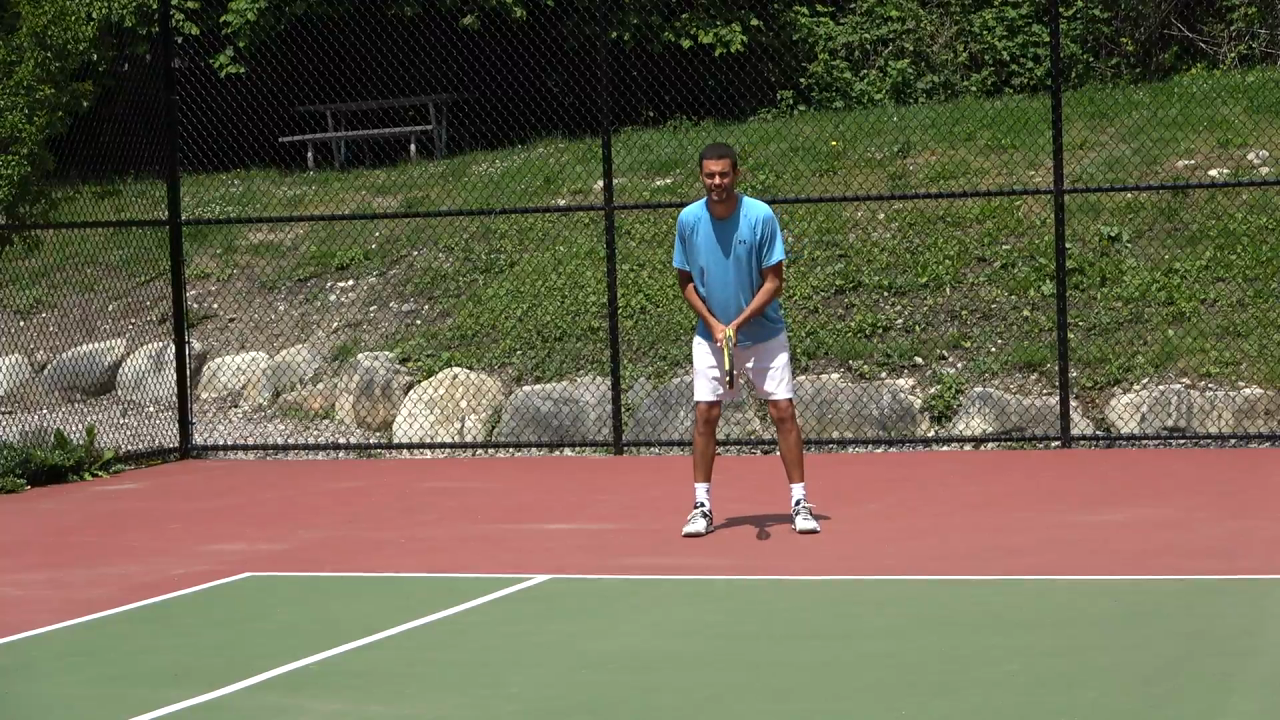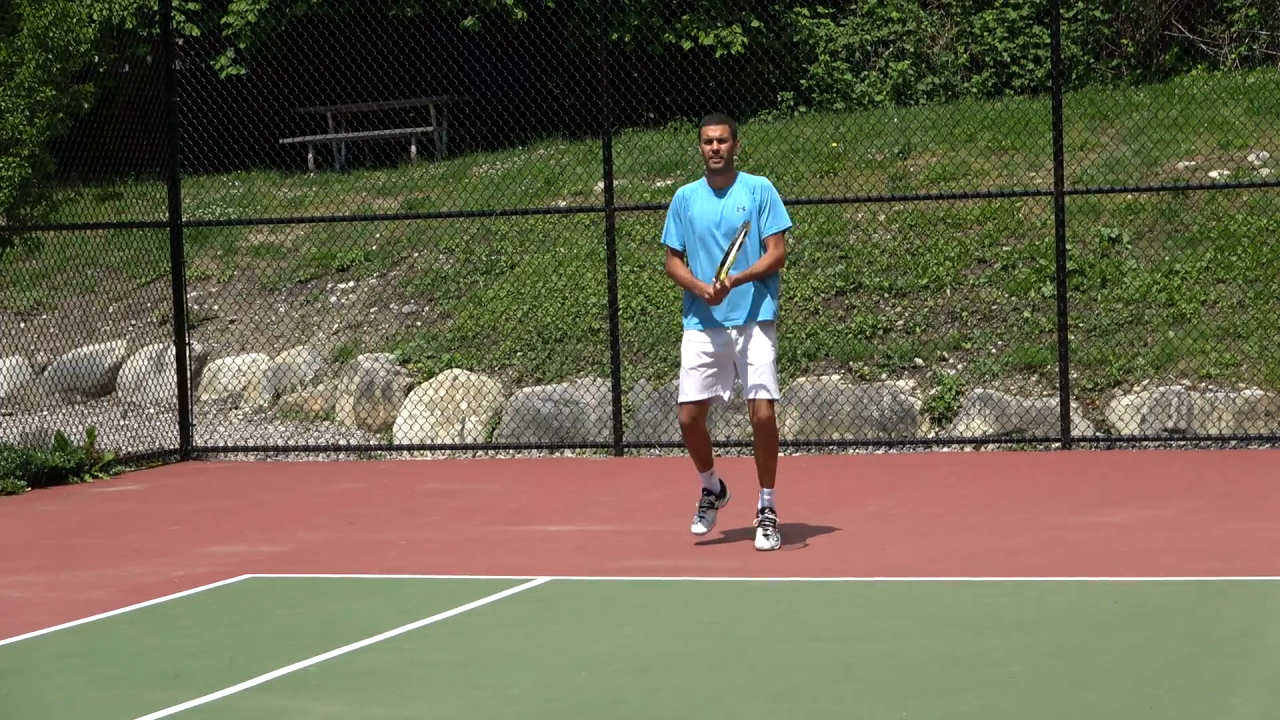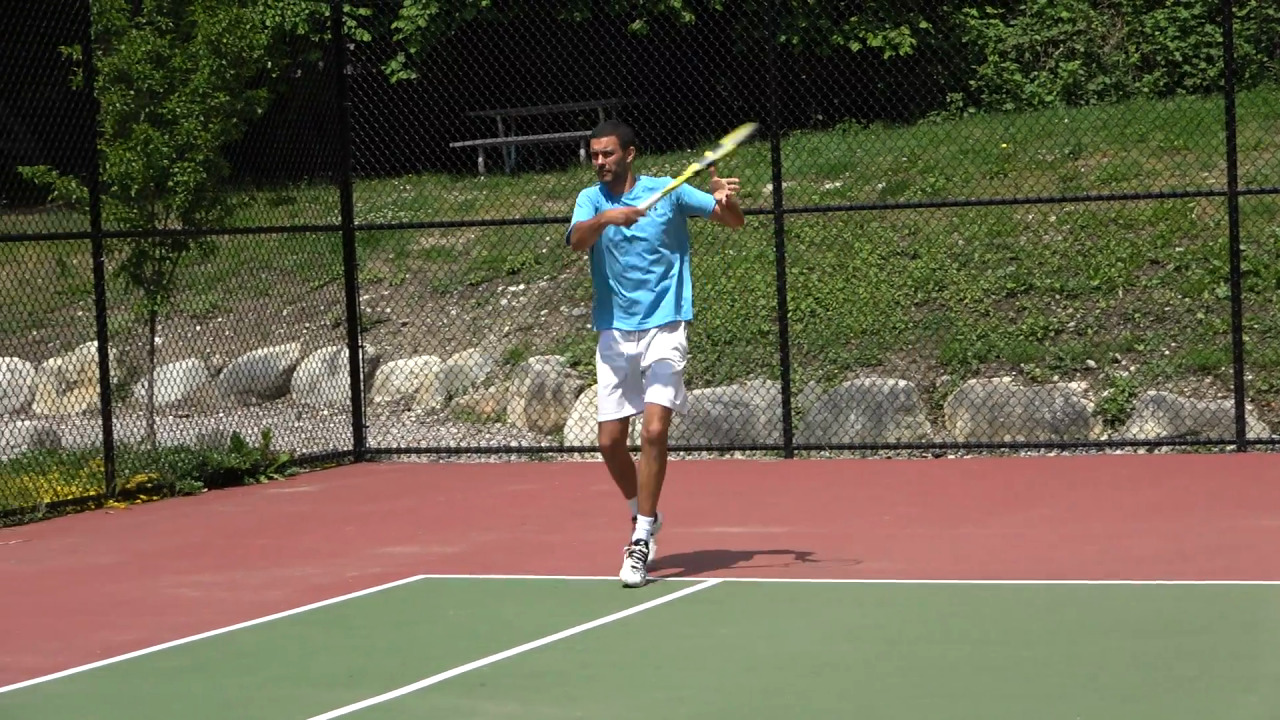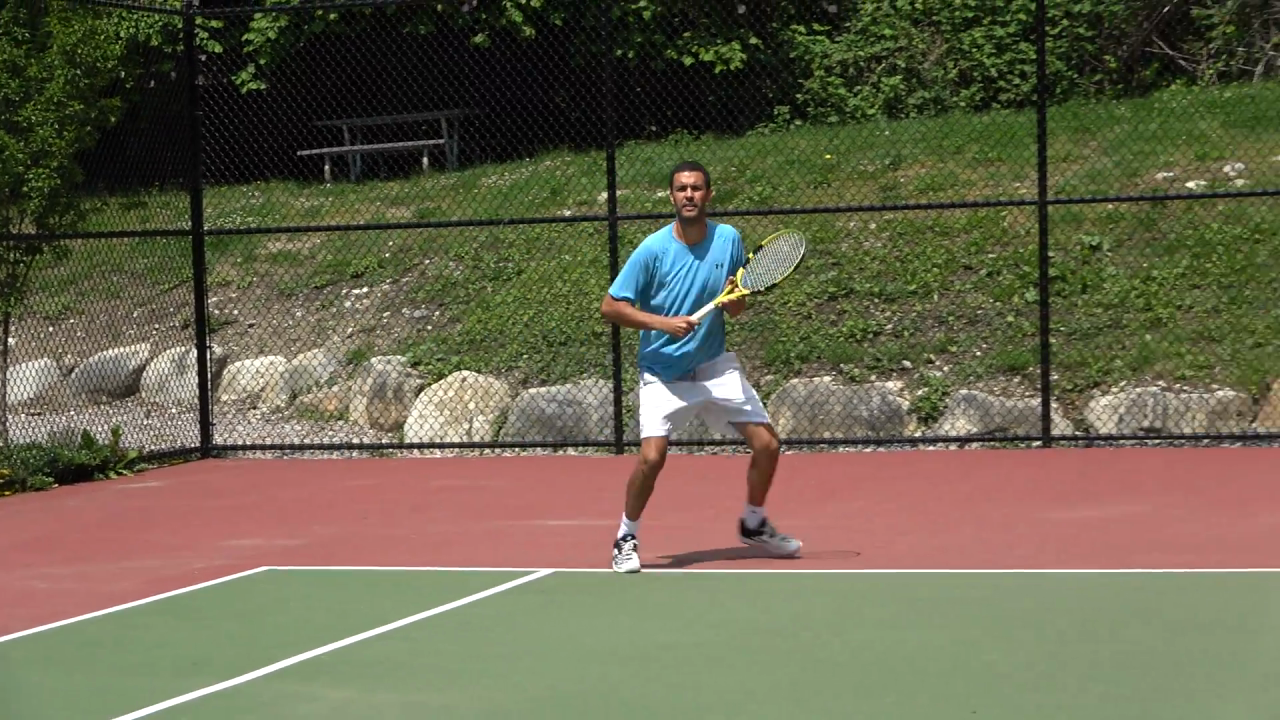
dt=1s
person 1, frame 1
left shoulder: (761, 216)
right shoulder: (688, 219)
left elbow: (773, 281)
right elbow: (685, 280)
left wrist: (737, 324)
right wrist: (712, 324)
left hip: (763, 334)
right hip: (710, 333)
left knee: (783, 411)
right knee: (705, 415)
left ankle: (799, 502)
right ankle: (702, 506)
person 1, frame 2
left shoulder: (760, 189)
right shoulder: (685, 197)
left elbow: (777, 253)
right elbow: (673, 261)
left wrist: (734, 280)
right wrist: (701, 288)
left hip: (752, 322)
right hip: (701, 325)
left knee: (763, 415)
right knee: (689, 417)
left ankle: (766, 510)
right ankle: (712, 488)
person 1, frame 3
left shoulder: (667, 190)
right shoulder: (589, 198)
left elbow: (734, 218)
right elbow: (577, 240)
left wrist: (729, 197)
right wrist: (605, 217)
left hip: (666, 331)
right hip: (616, 336)
left knee: (654, 431)
right knee: (609, 441)
left ankle: (642, 541)
right ankle: (643, 518)
person 1, frame 4
left shoulder: (729, 238)
right shoulder: (652, 250)
left elbow: (736, 307)
right elbow: (610, 307)
left wrist: (733, 300)
right wrist: (663, 322)
left hip: (715, 364)
right hip: (664, 369)
left knee: (766, 444)
right knee: (652, 456)
left ankle: (754, 523)
right ankle: (626, 538)
